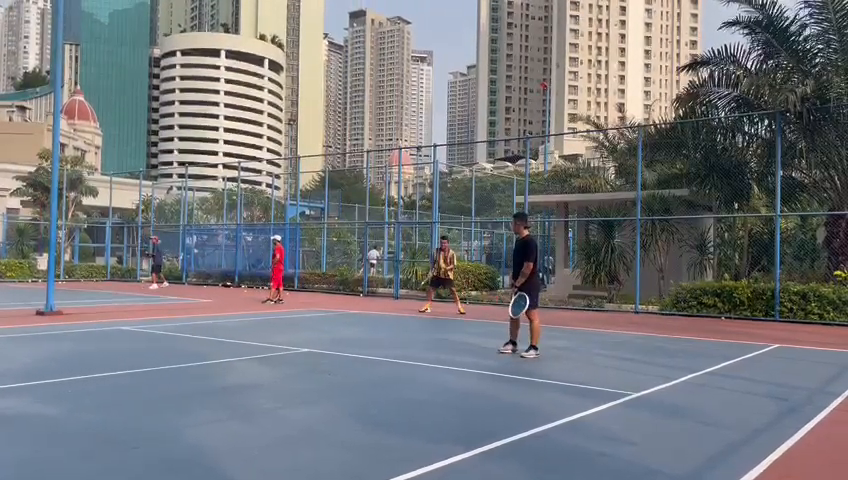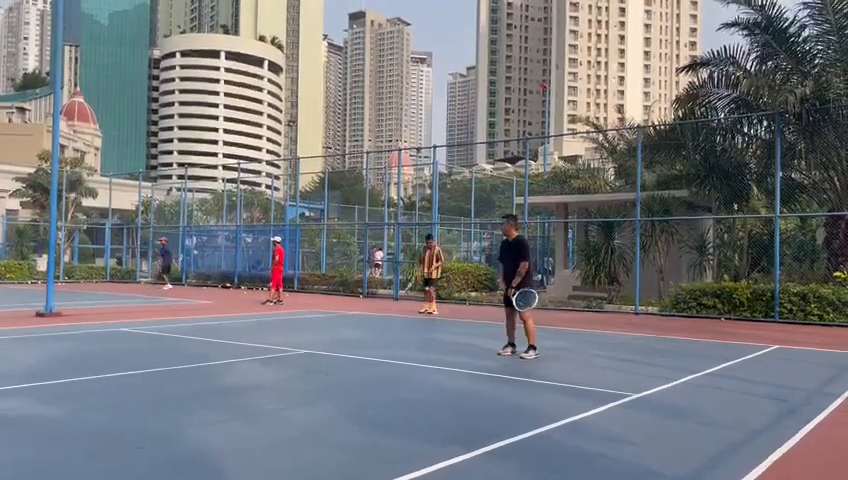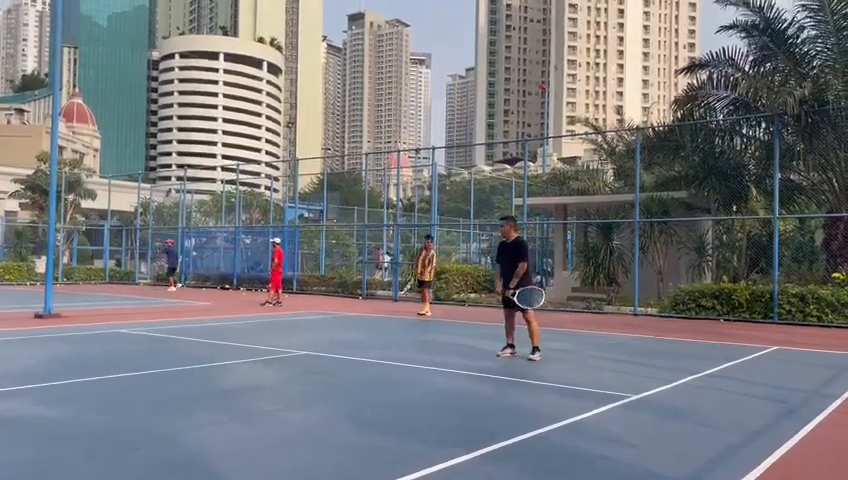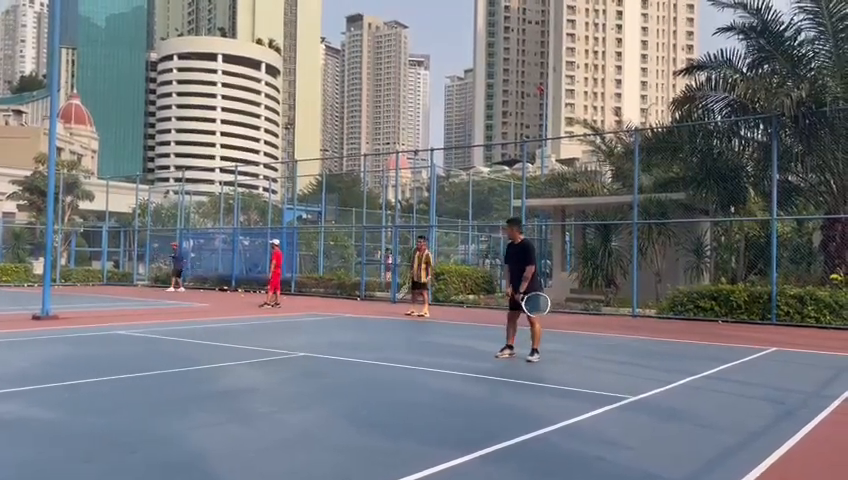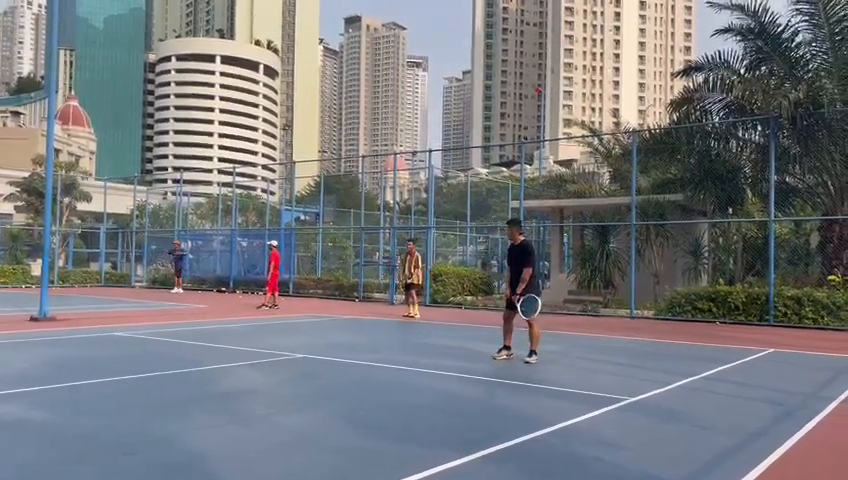
dt=0.4s
person 1, frame 1
left shoulder: (529, 242)
right shoulder: (519, 241)
left elbow: (528, 267)
left wrist: (517, 284)
right wrist: (513, 281)
left hip: (529, 285)
right hip: (518, 285)
left knee: (532, 316)
left ankle: (534, 348)
right ankle: (512, 343)
person 1, frame 2
left shoulder: (521, 242)
right shoulder: (504, 244)
left elbow: (524, 266)
left wrist: (514, 285)
right wrist: (504, 283)
left hip: (523, 286)
right hip: (510, 286)
left knee: (525, 316)
right knee: (509, 315)
left ankle: (532, 348)
right ankle: (511, 345)
person 1, frame 3
left shoulder: (521, 243)
right shoulder: (502, 245)
left elbow: (522, 267)
right elbow: (499, 266)
left wrist: (511, 286)
right wrist: (498, 284)
left hip: (522, 287)
right hip: (508, 288)
left knee: (529, 317)
right knee: (508, 316)
left ankle: (536, 349)
right ankle: (510, 346)
person 1, frame 4
left shoulder: (527, 246)
right shoulder: (510, 247)
left elbow: (530, 270)
right elbow: (507, 267)
left wrist: (522, 291)
right wrist: (508, 286)
left hip: (529, 290)
right hip: (516, 290)
left knee: (533, 319)
right knee: (511, 317)
left ankle: (535, 351)
right ankle: (509, 347)
person 1, frame 5
left shoulder: (527, 247)
right shoulder: (511, 247)
left elbow: (527, 272)
left wrist: (518, 292)
right wrist: (508, 288)
left hip: (528, 291)
right hip: (514, 290)
left knee: (531, 320)
right knee: (507, 317)
left ankle: (533, 352)
right ankle: (507, 348)
